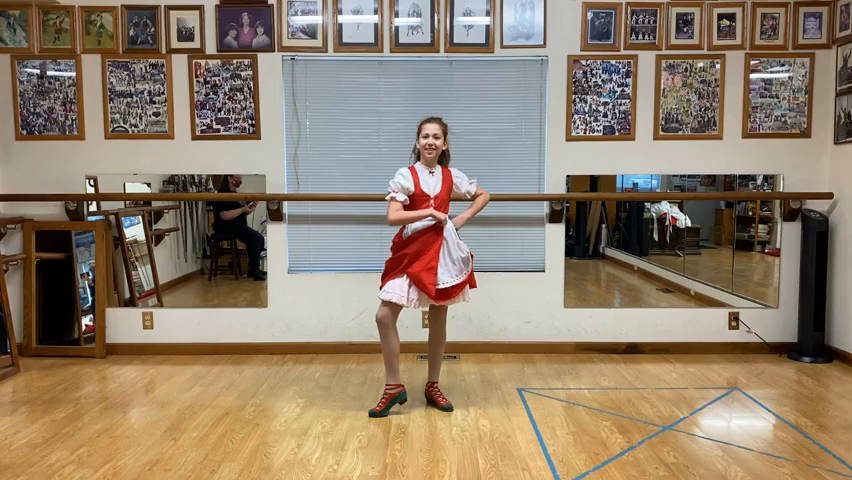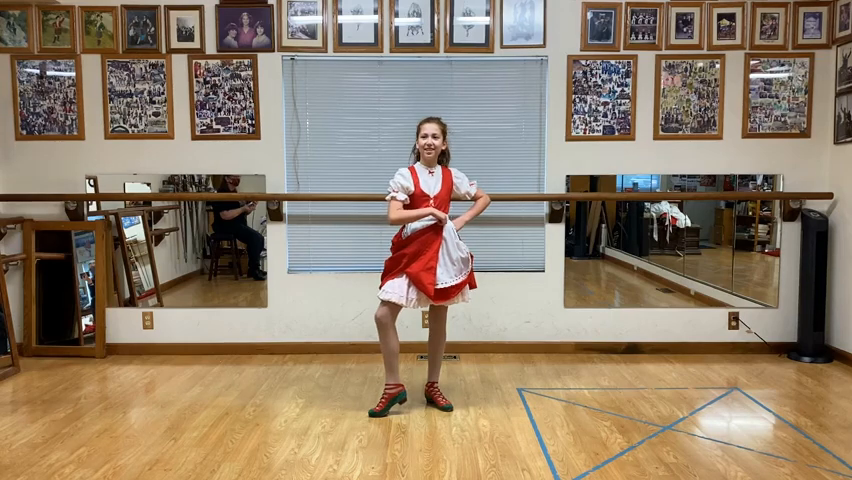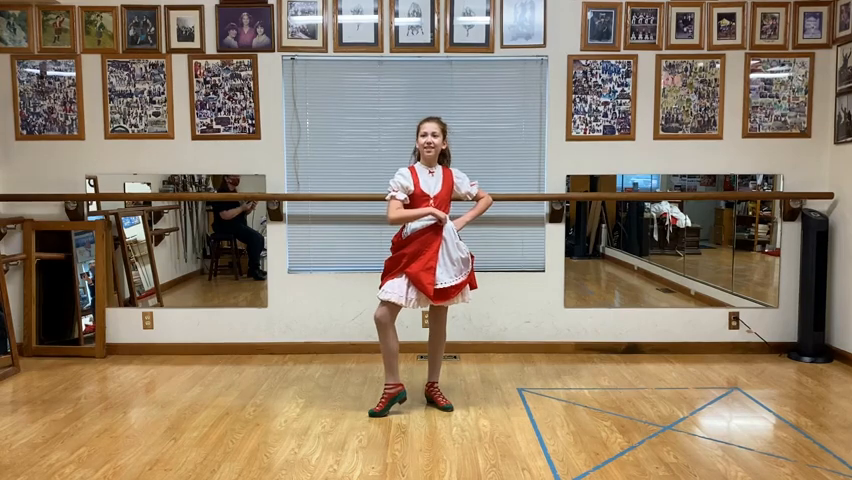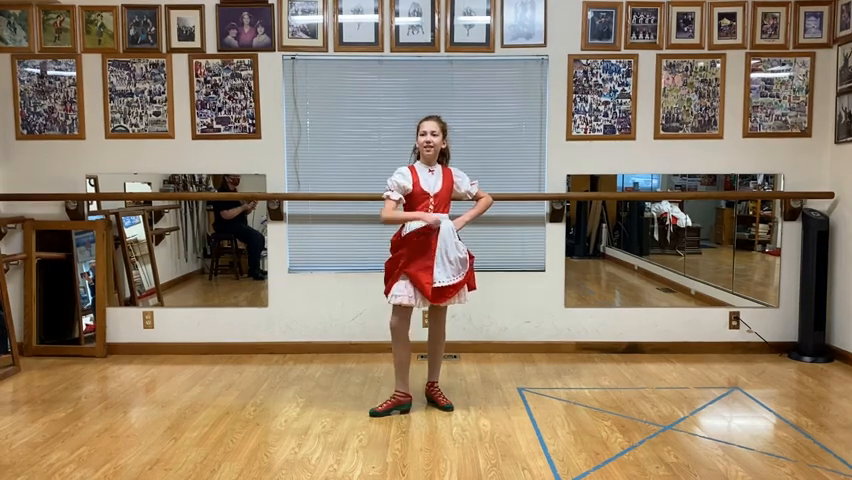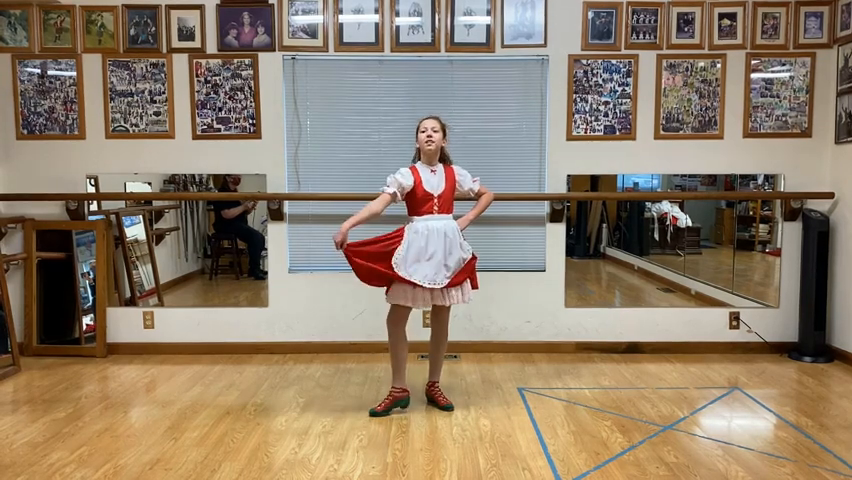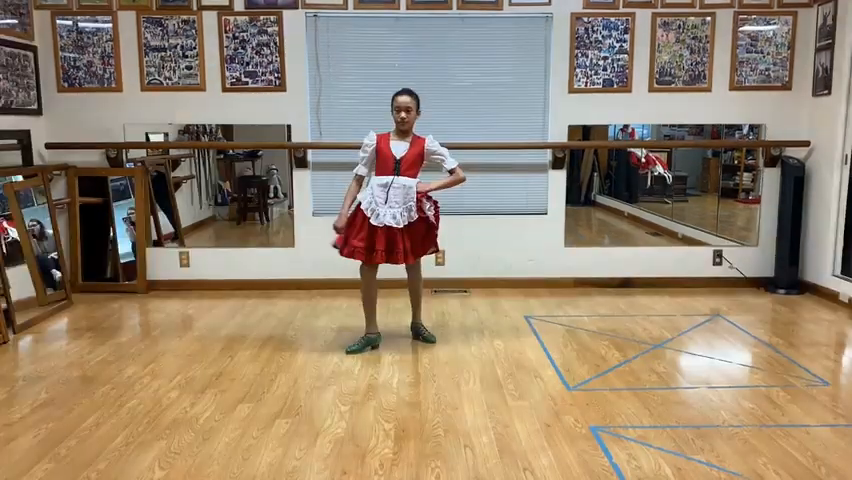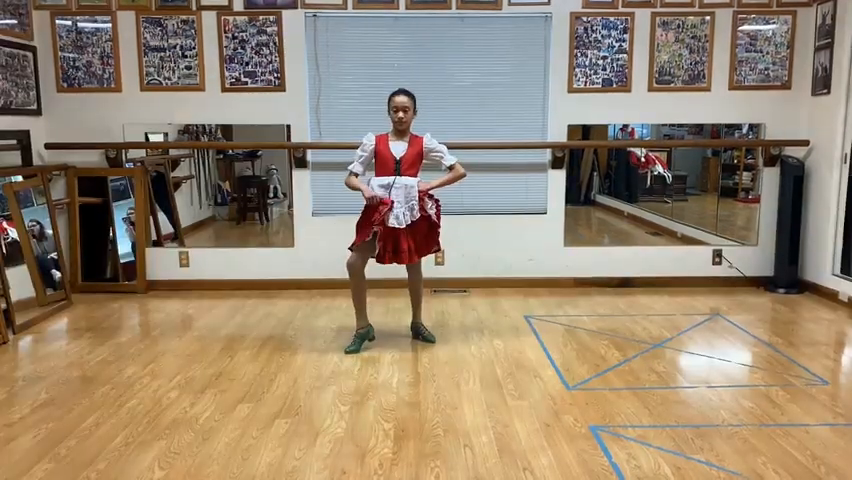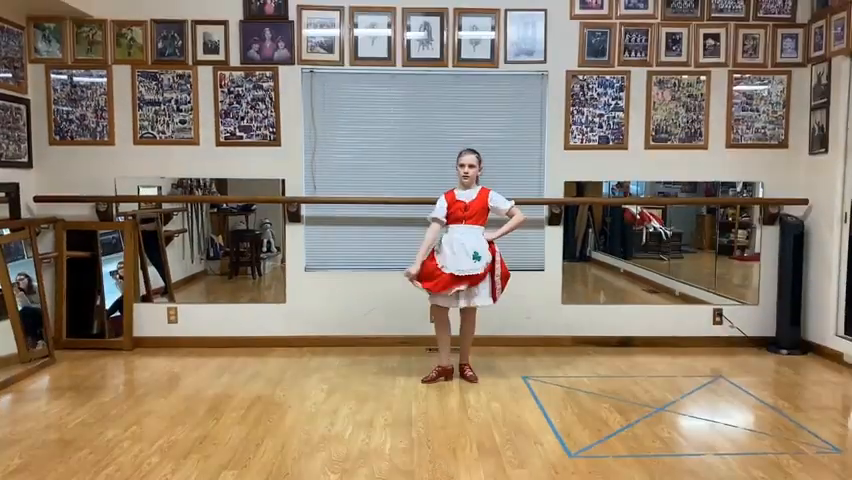
dt=0.5s
person 1, frame 1
left shoulder: (452, 176)
right shoulder: (405, 175)
left elbow: (483, 195)
right elbow: (393, 217)
left wrist: (461, 220)
right wrist: (431, 212)
left hip: (443, 250)
right hip: (412, 251)
left knee: (438, 320)
right knee: (384, 316)
left ankle: (432, 387)
right ankle: (394, 387)
person 1, frame 2
left shoulder: (452, 176)
right shoulder: (405, 175)
left elbow: (483, 198)
right elbow: (393, 217)
left wrist: (462, 221)
right wrist: (430, 211)
left hip: (443, 250)
right hip: (412, 251)
left knee: (438, 320)
right knee: (384, 315)
left ankle: (432, 386)
right ankle: (394, 387)
person 1, frame 3
left shoulder: (453, 176)
right shoulder: (405, 175)
left elbow: (485, 198)
right elbow: (393, 216)
left wrist: (462, 221)
right wrist: (429, 211)
left hip: (443, 250)
right hip: (412, 250)
left knee: (438, 320)
right knee: (383, 316)
left ankle: (433, 387)
right ankle: (393, 386)
person 1, frame 4
left shoulder: (452, 175)
right shoulder: (403, 174)
left elbow: (485, 199)
right elbow: (387, 215)
left wrist: (461, 221)
right wrist: (421, 216)
left hip: (443, 249)
right hip: (412, 250)
left knee: (437, 320)
right knee: (399, 323)
left ankle: (432, 386)
right ankle: (402, 393)
person 1, frame 5
left shoulder: (454, 173)
right shoulder: (406, 174)
left elbow: (487, 195)
right elbow: (379, 203)
left wrist: (465, 221)
right wrist: (347, 225)
left hip: (447, 248)
right hip: (416, 248)
left knee: (441, 320)
right knee: (397, 319)
left ankle: (433, 386)
right ankle: (399, 390)
person 1, frame 6
left shoulder: (426, 145)
right shoulder: (374, 141)
left elbow: (459, 175)
right elbow: (358, 178)
left wrist: (429, 187)
right wrist: (343, 211)
left hip: (408, 209)
right hip: (375, 207)
left knee: (413, 267)
right knee: (367, 270)
left ankle: (417, 323)
right ankle: (371, 331)
person 1, frame 7
left shoulder: (424, 143)
right shoulder: (374, 142)
left elbow: (459, 171)
right elbow: (350, 177)
left wrist: (430, 185)
right wrist: (364, 189)
left hip: (411, 209)
right hip: (380, 209)
left knee: (413, 266)
right knee: (354, 263)
left ankle: (417, 323)
right ankle: (363, 326)
person 1, frame 8
left shoulder: (488, 196)
right shoulder: (446, 198)
left elbow: (519, 216)
right elbow: (433, 230)
left wrist: (495, 235)
right wrist: (417, 263)
left hip: (476, 254)
right hip: (447, 254)
left knee: (469, 309)
right knee: (439, 307)
